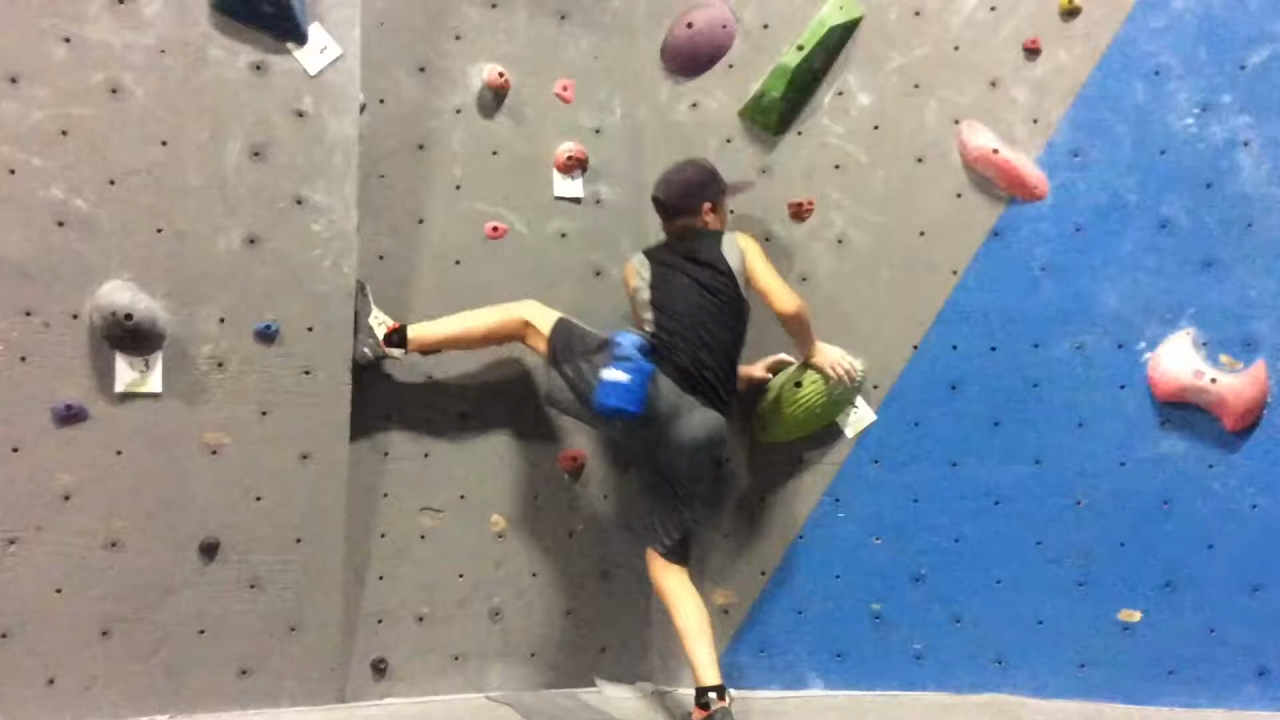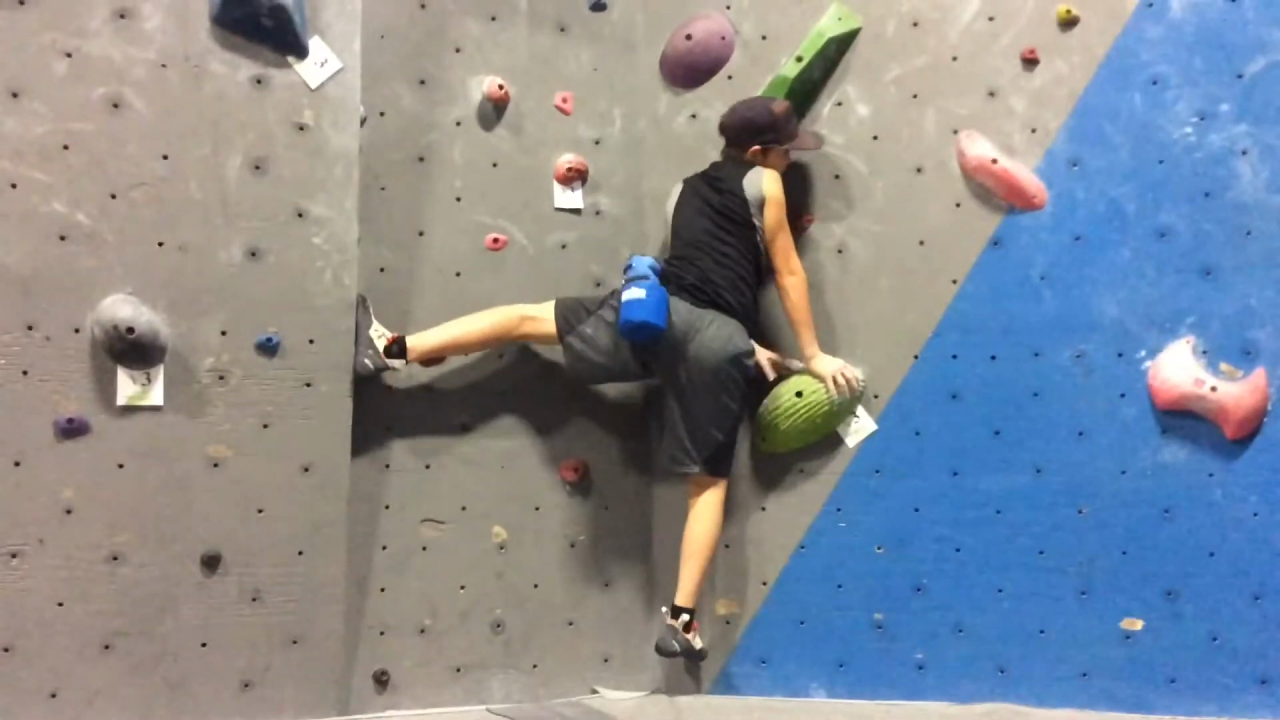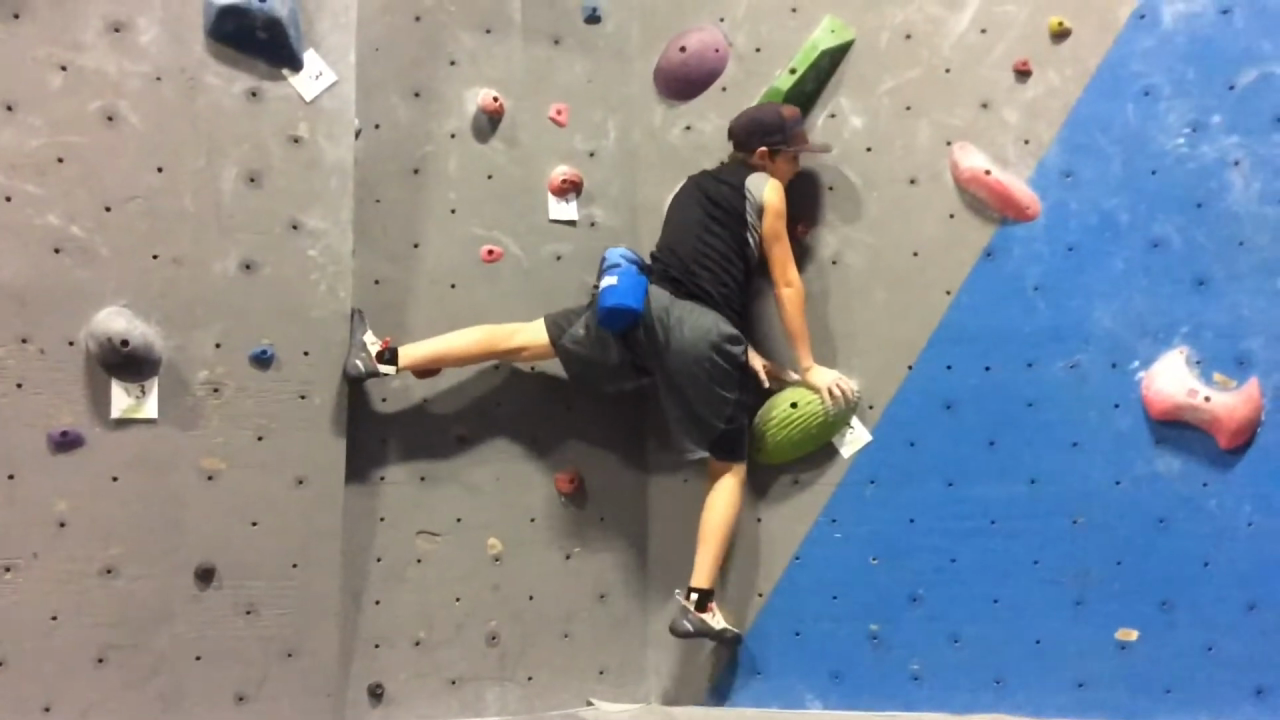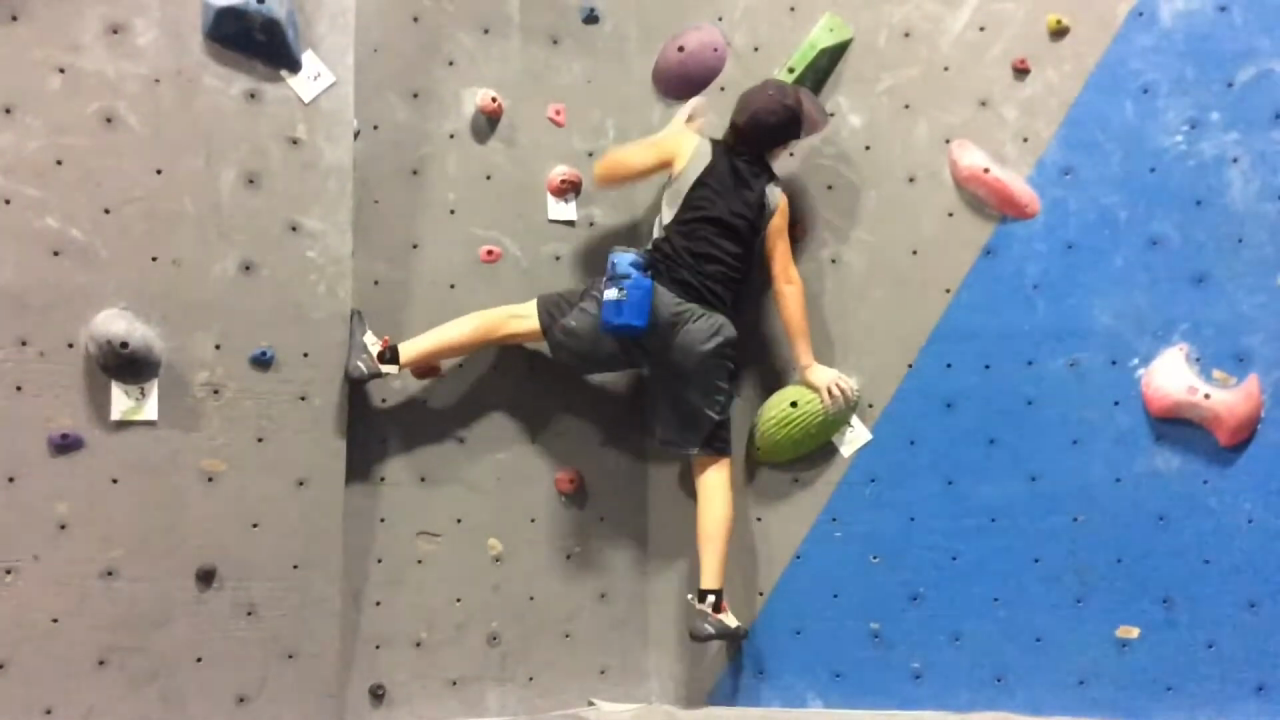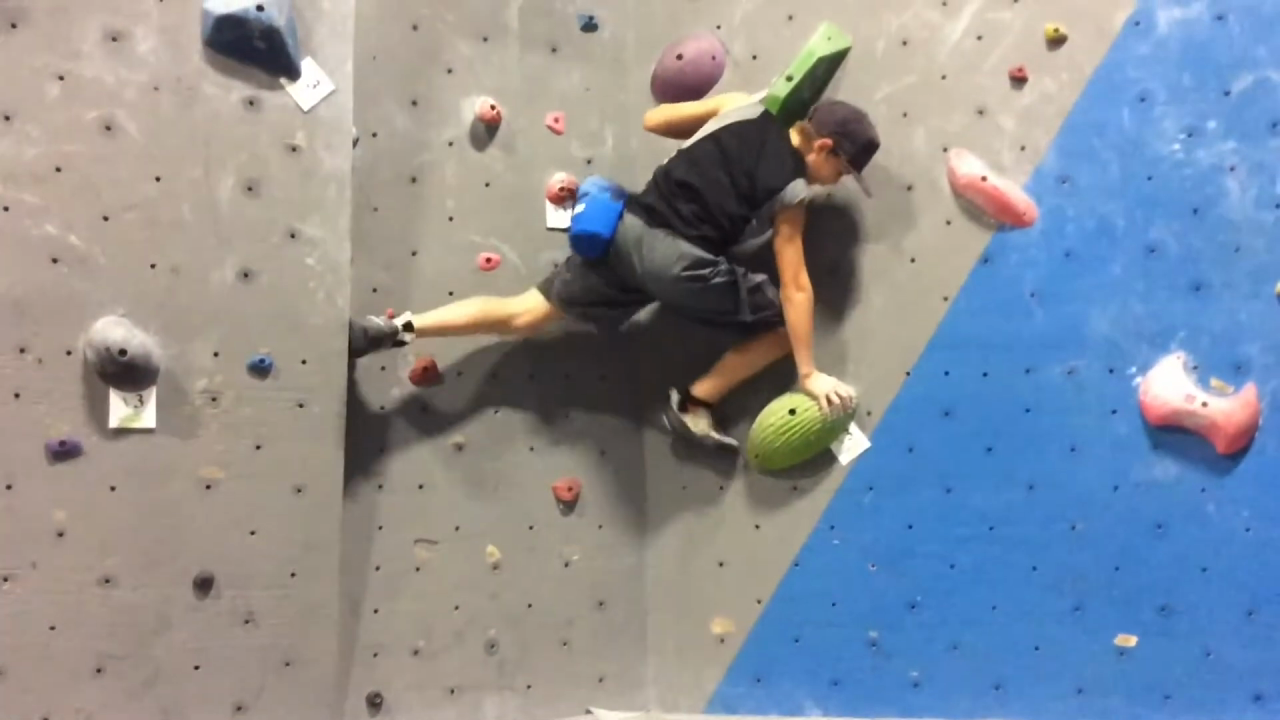
dt=1s
person 1, frame 1
left shoulder: (640, 266)
right shoulder: (737, 247)
right elbow: (790, 307)
left wrist: (737, 373)
right wrist: (814, 351)
left hip: (642, 387)
right hip: (698, 429)
left knee: (529, 317)
right knee: (668, 562)
left ankle: (390, 336)
person 1, frame 2
left shoulder: (687, 190)
right shoulder: (764, 183)
right elbow: (789, 274)
left wrist: (746, 345)
right wrist: (813, 355)
left hip: (658, 309)
right hip: (719, 343)
left knee: (525, 319)
right knee: (709, 483)
left ankle: (391, 348)
right ankle: (680, 621)
person 1, frame 3
left shoulder: (695, 184)
right shoulder: (766, 189)
right elbow: (786, 283)
left wrist: (741, 350)
right wrist: (807, 367)
left hip: (646, 302)
right hip: (702, 334)
left knee: (520, 339)
right knee: (729, 470)
left ankle: (383, 356)
right ankle: (698, 603)
person 1, frame 4
left shoulder: (692, 148)
right shoulder: (773, 195)
left elbow: (604, 170)
right elbow: (786, 282)
right wrist: (807, 366)
left hip: (644, 297)
right hip: (705, 333)
left knee: (512, 319)
right knee: (713, 465)
left ankle: (383, 356)
right ankle: (711, 602)
person 1, frame 5
left shoulder: (741, 107)
right shoulder: (793, 188)
left elbow: (653, 120)
right elbow: (795, 287)
right wrist: (808, 373)
left hip: (628, 226)
right hip: (681, 263)
left knee: (520, 313)
right knee: (782, 326)
left ankle: (397, 327)
right ankle: (692, 405)
